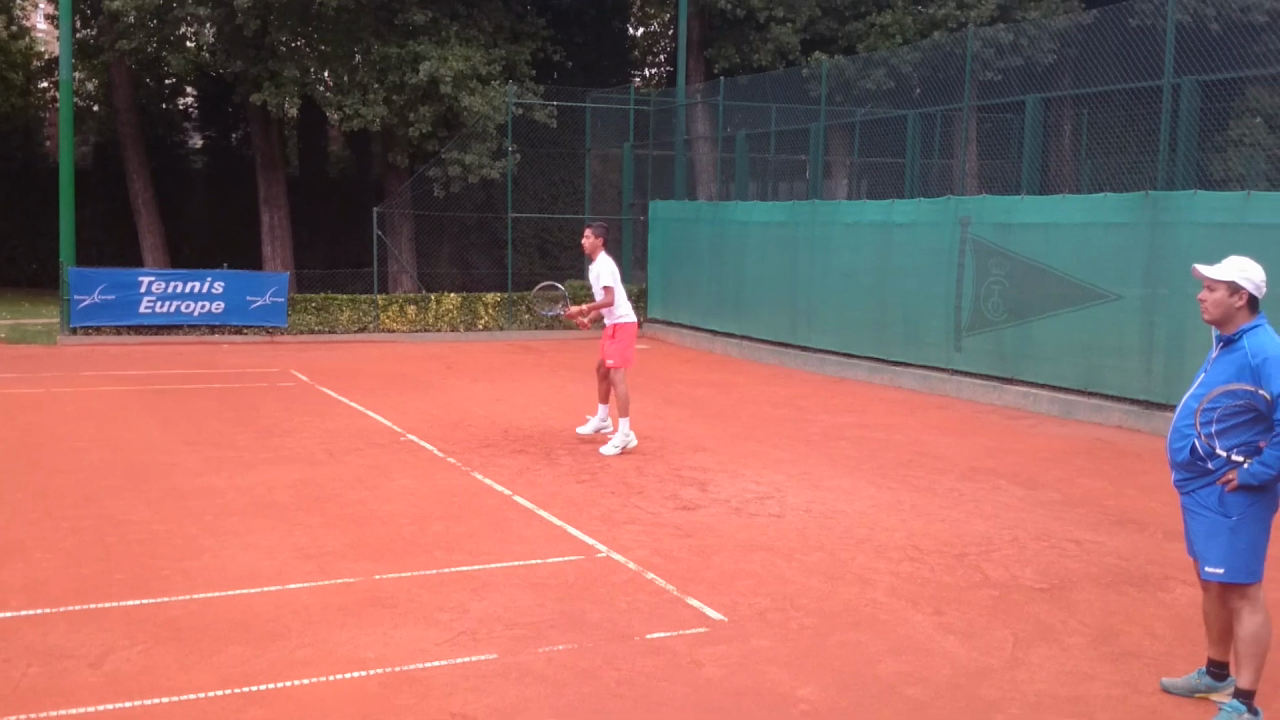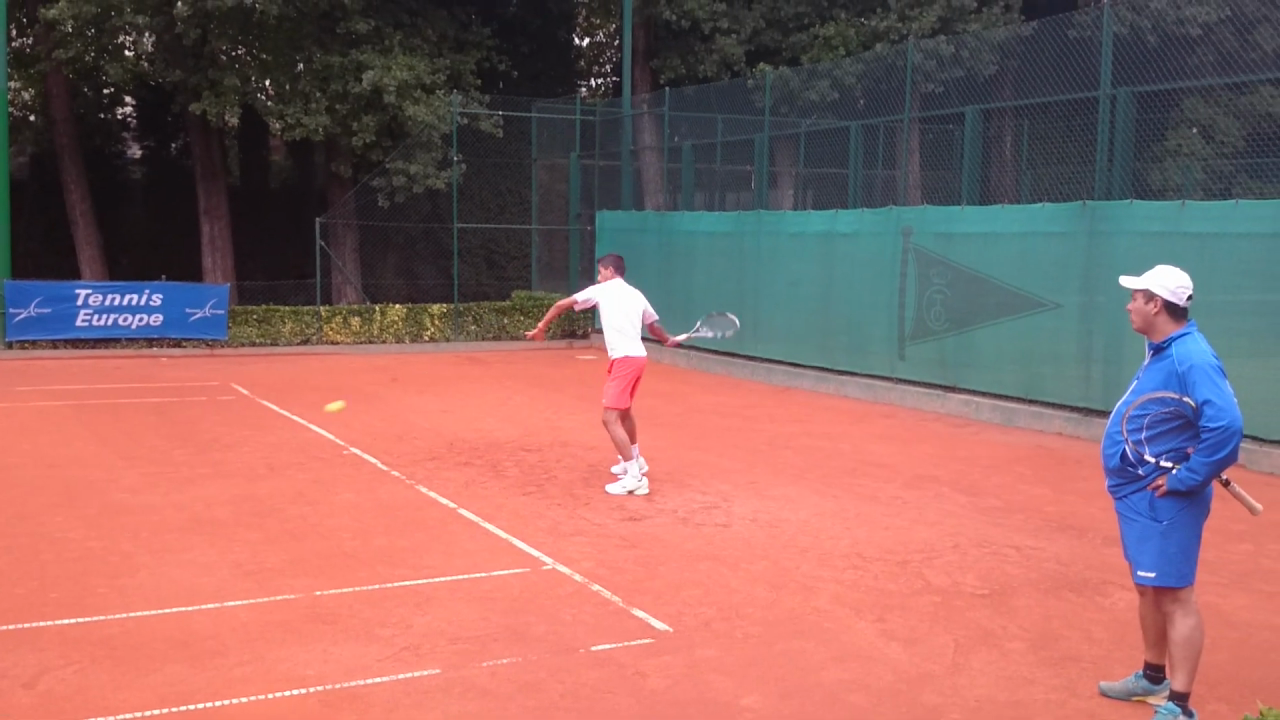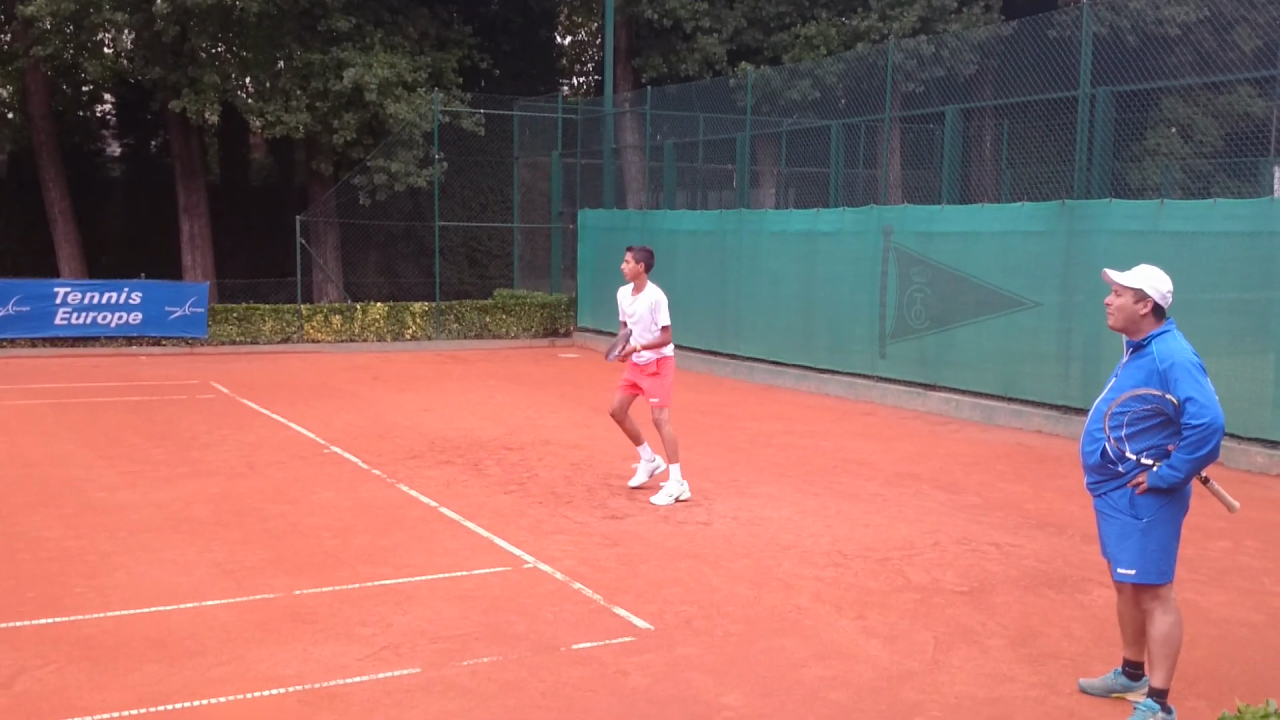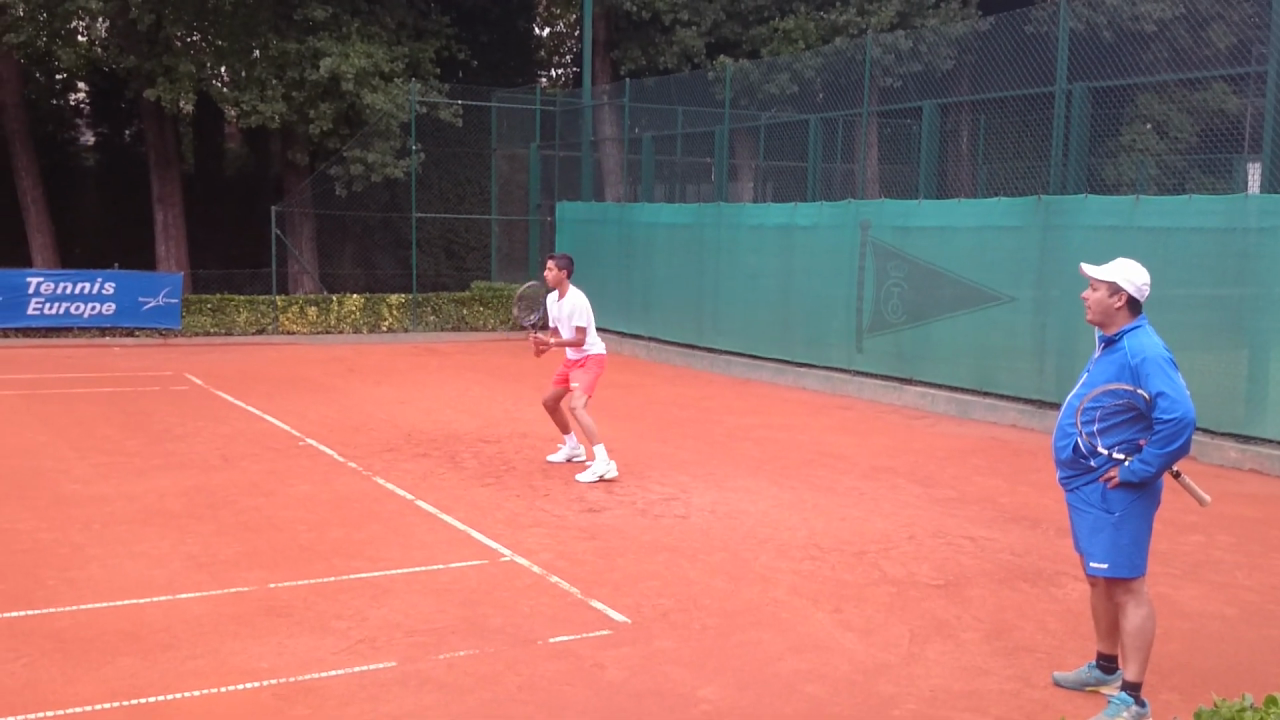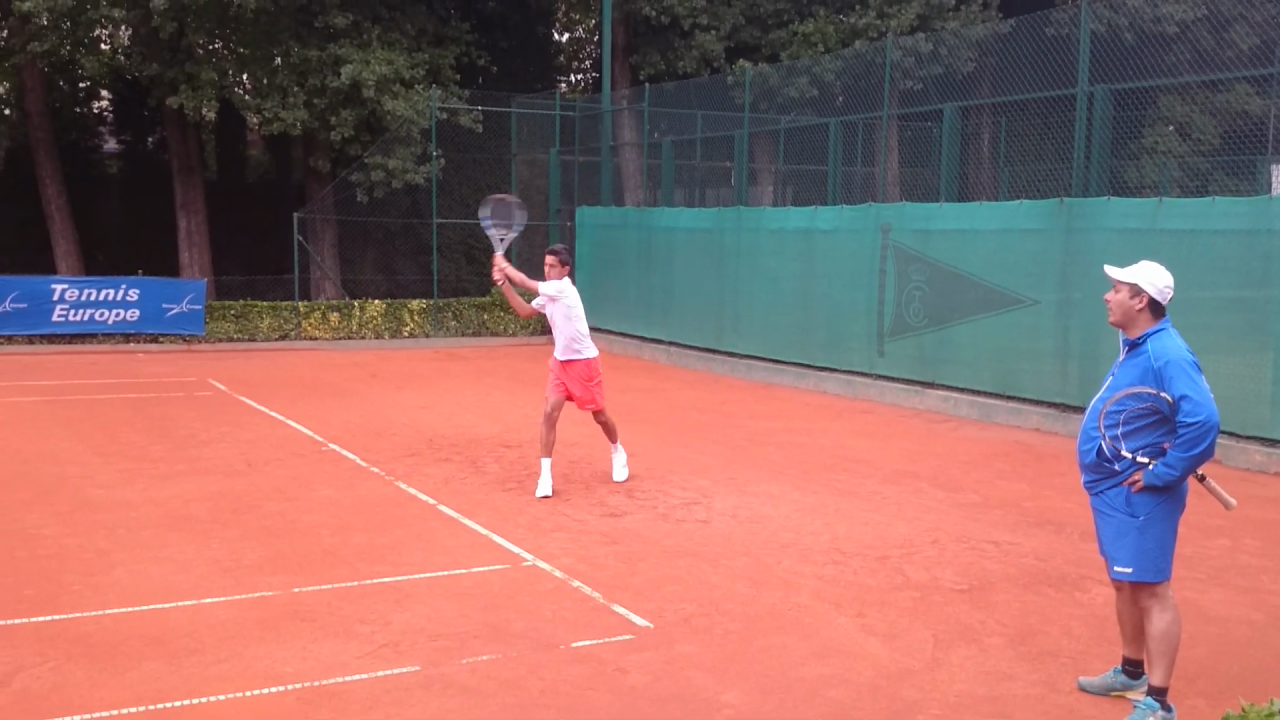
dt=1s
person 1, frame 1
right shoulder: (1225, 345)
left hip: (1229, 497)
right hip: (1202, 489)
left knee: (1240, 593)
right knee: (1212, 586)
right ankle: (1216, 674)
person 1, frame 2
left shoulder: (1191, 358)
right shoulder: (1160, 353)
left elbow: (1225, 426)
left wrist: (1185, 479)
left hip: (1162, 502)
right hip: (1137, 494)
left knee: (1174, 596)
right knee: (1148, 590)
right ankle: (1153, 677)
person 1, frame 3
left shoulder: (1172, 356)
right shoulder: (1137, 351)
left elbow: (1207, 424)
left wrist: (1165, 477)
left hip: (1141, 498)
right hip: (1115, 492)
left knee: (1153, 594)
right knee: (1126, 588)
right ankle: (1132, 674)
person 1, frame 4
left shoulder: (1143, 351)
right shoulder: (1109, 345)
left elbow: (1178, 417)
left wrist: (1137, 470)
left hip: (1114, 492)
right hip: (1087, 485)
left knee: (1126, 588)
right knee: (1099, 580)
right ankle: (1106, 668)
person 1, frame 5
left shoulder: (1166, 354)
right shoulder: (1133, 348)
left elbow: (1202, 421)
left wrist: (1161, 474)
left hip: (1138, 497)
right hip: (1112, 490)
left knee: (1150, 592)
right knee: (1124, 585)
right ankle: (1131, 672)
person 2, frame 1
left shoulder: (603, 265)
right shoulder: (595, 266)
left elbow: (609, 300)
left wrist: (581, 309)
right wrist: (589, 318)
left hip: (622, 324)
right hip: (614, 325)
left knee: (617, 377)
right knee: (602, 371)
left ankle: (624, 434)
right ankle: (602, 419)
person 2, frame 2
left shoulder: (609, 288)
right shoulder: (637, 295)
left elbow: (564, 304)
right elbow: (654, 326)
left wrist: (541, 327)
right wrist: (667, 340)
left hip: (624, 360)
right hip: (637, 358)
left knee: (610, 419)
right knee: (622, 411)
left ankle: (635, 478)
right ankle: (635, 460)
person 2, frame 3
left shoulder: (656, 297)
right shoulder: (622, 293)
left elbow: (666, 338)
left wrist: (637, 347)
right wrist: (623, 350)
left hip: (658, 362)
right hip: (637, 363)
left knee: (660, 419)
right knee: (617, 411)
left ankle: (676, 482)
right ankle: (650, 459)
person 2, frame 4
left shoulder: (577, 299)
right shoulder: (551, 299)
left elbow: (580, 339)
right elbow: (554, 333)
left wrist: (550, 341)
right wrist: (542, 344)
left hip: (591, 358)
right hip: (571, 359)
left knee: (576, 407)
right knee: (549, 401)
left ankle: (604, 462)
right ankle: (572, 446)
person 2, frame 5
left shoulder: (563, 287)
right shoulder: (549, 293)
left elbow: (527, 283)
right elbow: (524, 311)
left wrist: (503, 264)
right wrist: (503, 281)
left hip: (584, 361)
right hip: (561, 362)
left knee: (600, 416)
right knee: (549, 415)
left ankle: (618, 452)
right ankle: (545, 476)
